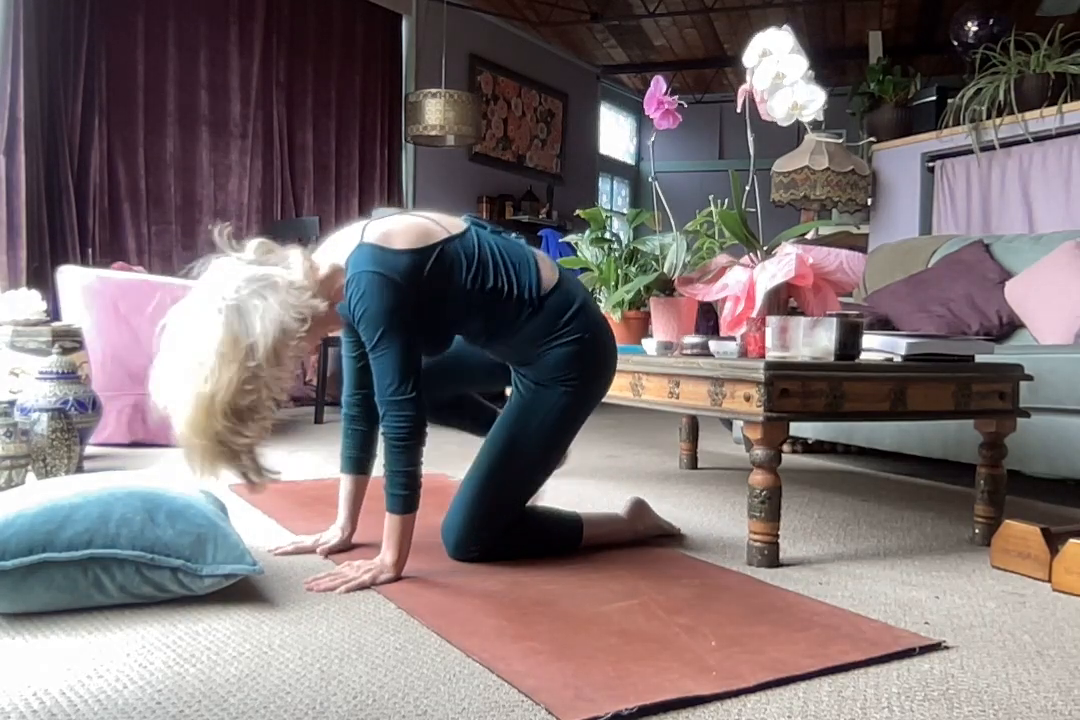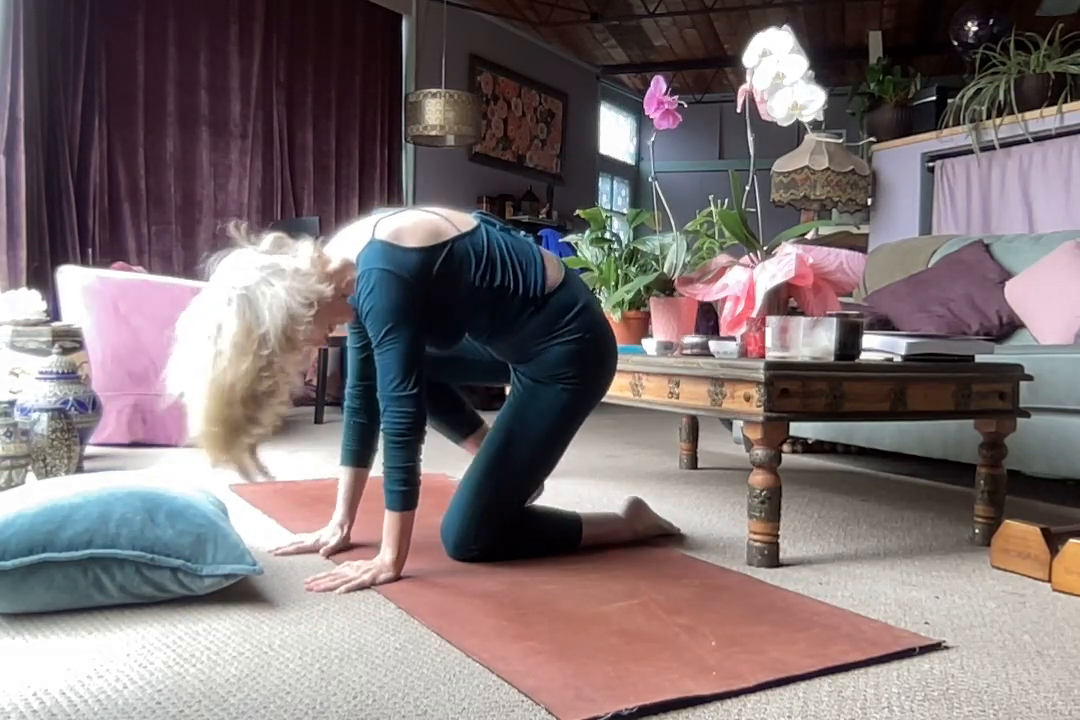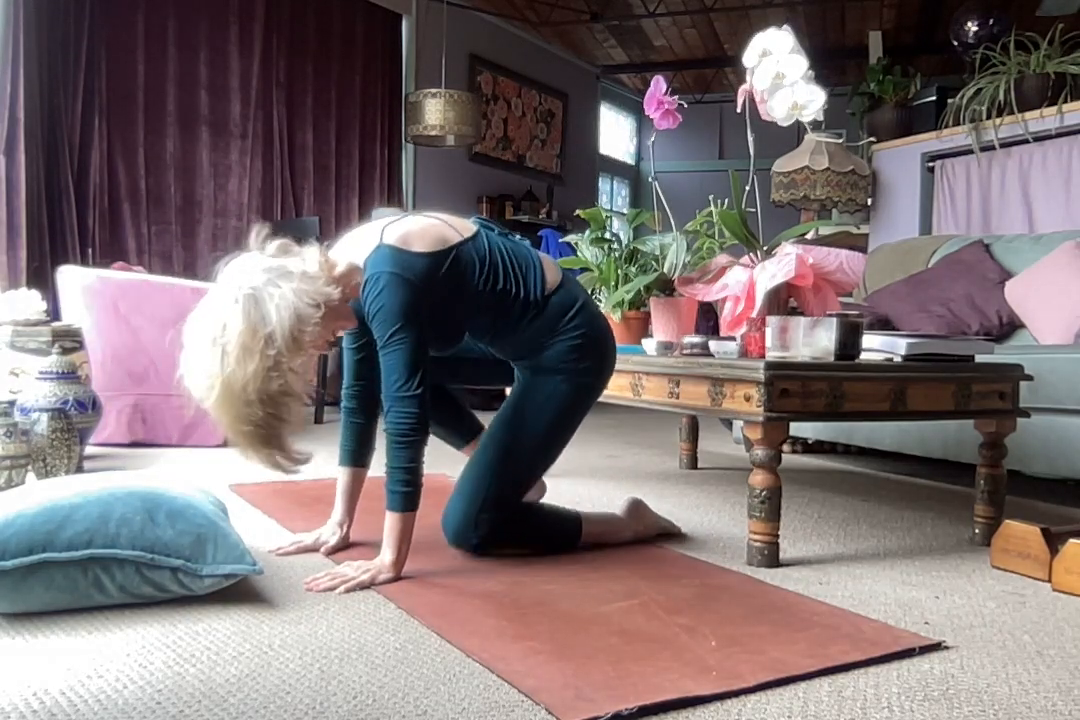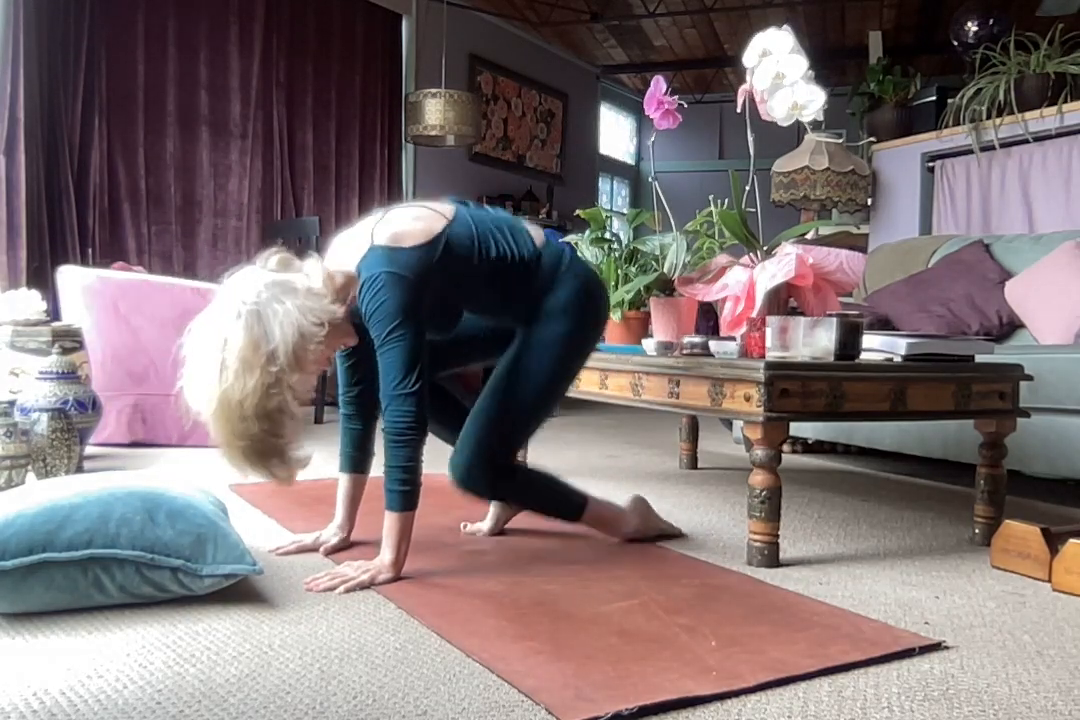
dt=0.2s
person 1, frame 1
left shoulder: (370, 278)
right shoulder: (345, 278)
left elbow: (401, 420)
right elbow: (361, 405)
left wrist: (390, 561)
right wrist: (341, 527)
left hip: (566, 348)
right hip: (516, 333)
left knee: (468, 537)
left ankle: (630, 522)
right ankle: (529, 447)
person 1, frame 2
left shoulder: (381, 274)
right shoulder: (352, 272)
left elbow: (402, 418)
right elbow: (363, 398)
left wrist: (388, 562)
right wrist: (340, 525)
left hip: (566, 347)
right hip: (516, 330)
left knee: (468, 538)
right knee: (400, 366)
left ankle: (629, 523)
right ankle: (506, 461)
person 1, frame 3
left shoulder: (387, 278)
right shoulder: (352, 275)
left elbow: (405, 419)
right elbow: (360, 400)
left wrist: (390, 562)
right wrist: (338, 523)
left hip: (566, 345)
left knee: (469, 527)
right knee: (400, 374)
left ankle: (629, 523)
right ankle: (513, 471)
person 1, frame 4
left shoulder: (383, 280)
right shoulder: (340, 282)
left elbow: (402, 417)
right elbow: (358, 403)
left wrist: (389, 561)
right wrist: (340, 526)
left hip: (563, 301)
left knee: (473, 467)
right knee: (400, 376)
left ankle: (628, 519)
right ankle: (515, 480)
